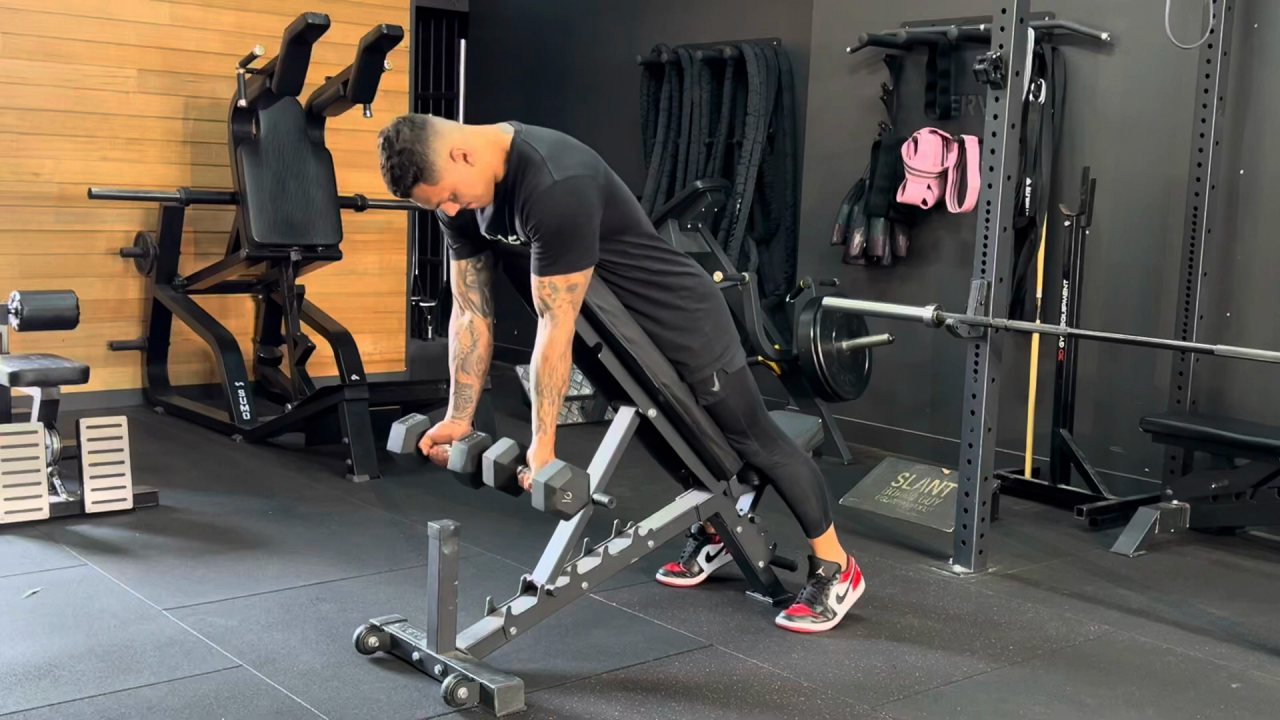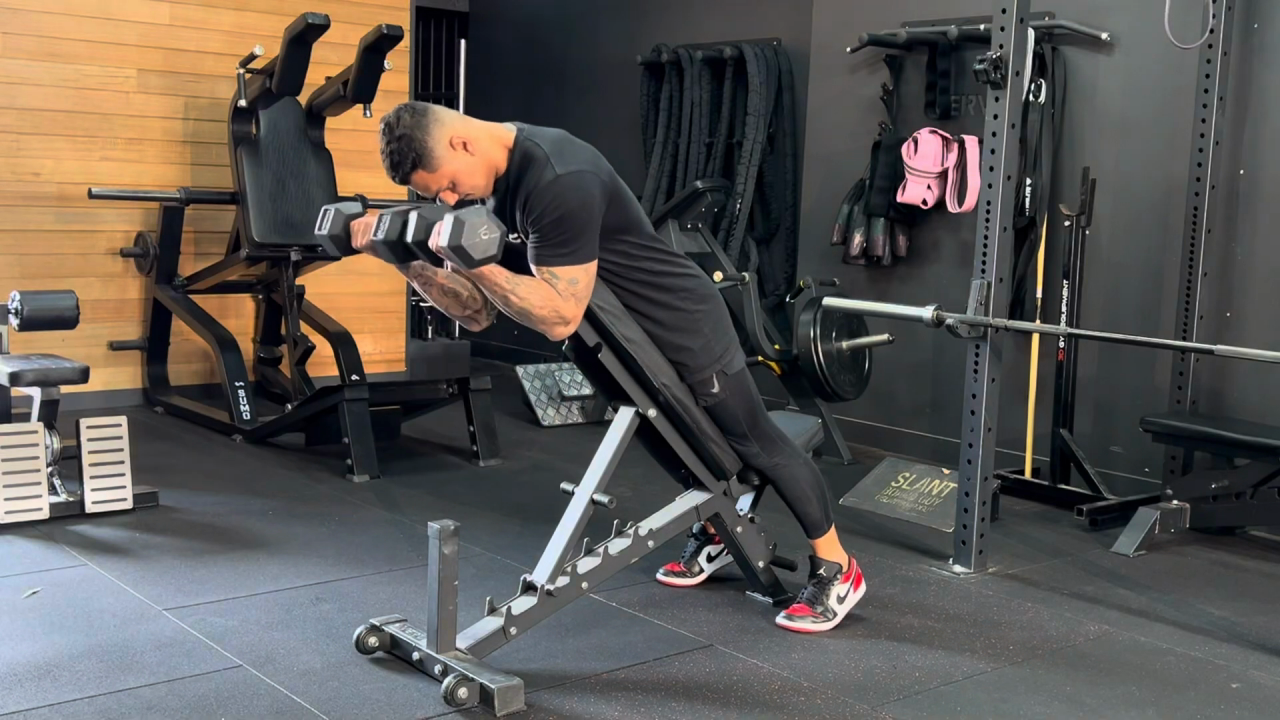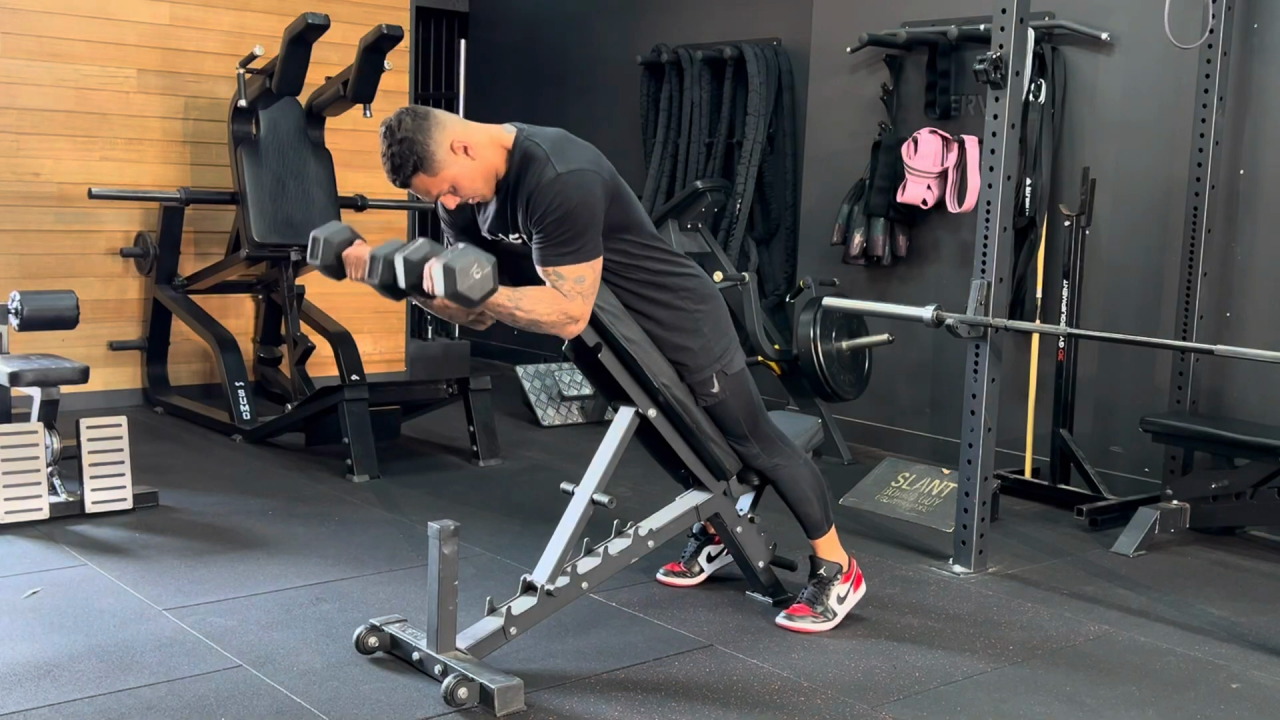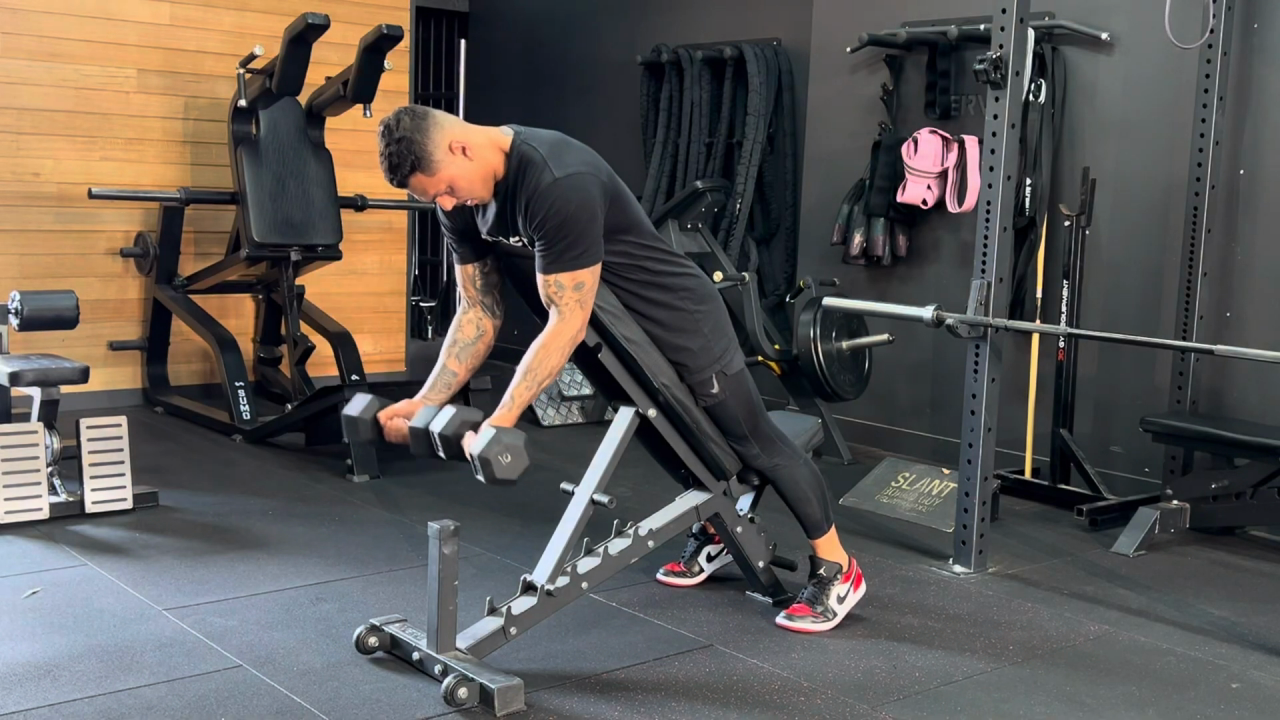
dt=1s
person 1, frame 1
left shoulder: (555, 185)
right shoulder: (460, 190)
left elbow: (556, 326)
right elbow: (472, 309)
left wrist: (542, 443)
right wrist: (458, 417)
left hip: (678, 315)
left knee: (752, 438)
left ankle: (835, 569)
right ankle: (716, 533)
person 1, frame 2
left shoulder: (558, 181)
right shoulder: (471, 183)
left elbow: (560, 316)
right elbow: (477, 311)
left wrist: (473, 260)
right wrist: (403, 258)
left hip: (679, 319)
left knee: (755, 442)
left ankle: (836, 569)
right ankle: (716, 535)
person 1, frame 3
left shoulder: (559, 178)
right shoulder: (463, 191)
left elbow: (568, 311)
right elbow: (477, 305)
left hip: (678, 318)
left knee: (754, 442)
left ankle: (836, 568)
right ankle: (716, 535)
person 1, frame 4
left shoulder: (559, 184)
right shoulder: (460, 199)
left elbow: (567, 323)
right elbow: (480, 311)
left wrist: (502, 421)
right wrist: (427, 401)
left hip: (678, 316)
left knee: (755, 442)
left ankle: (837, 570)
right ankle: (718, 534)
